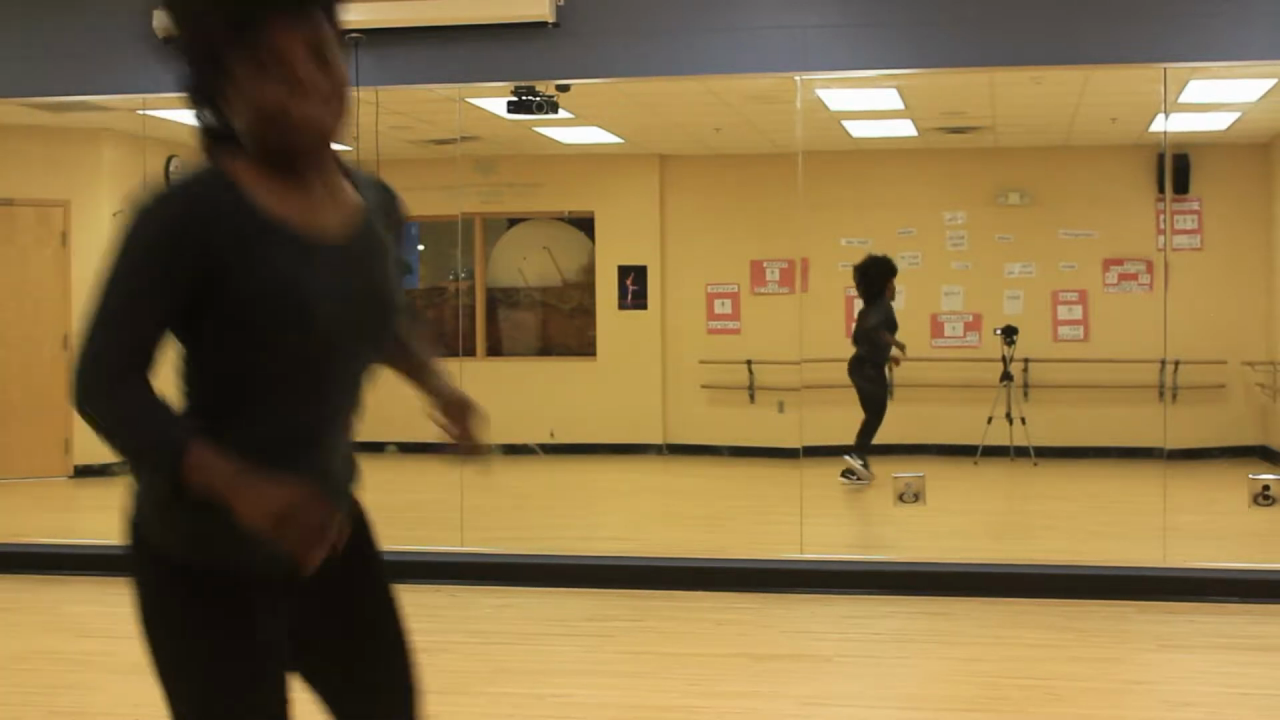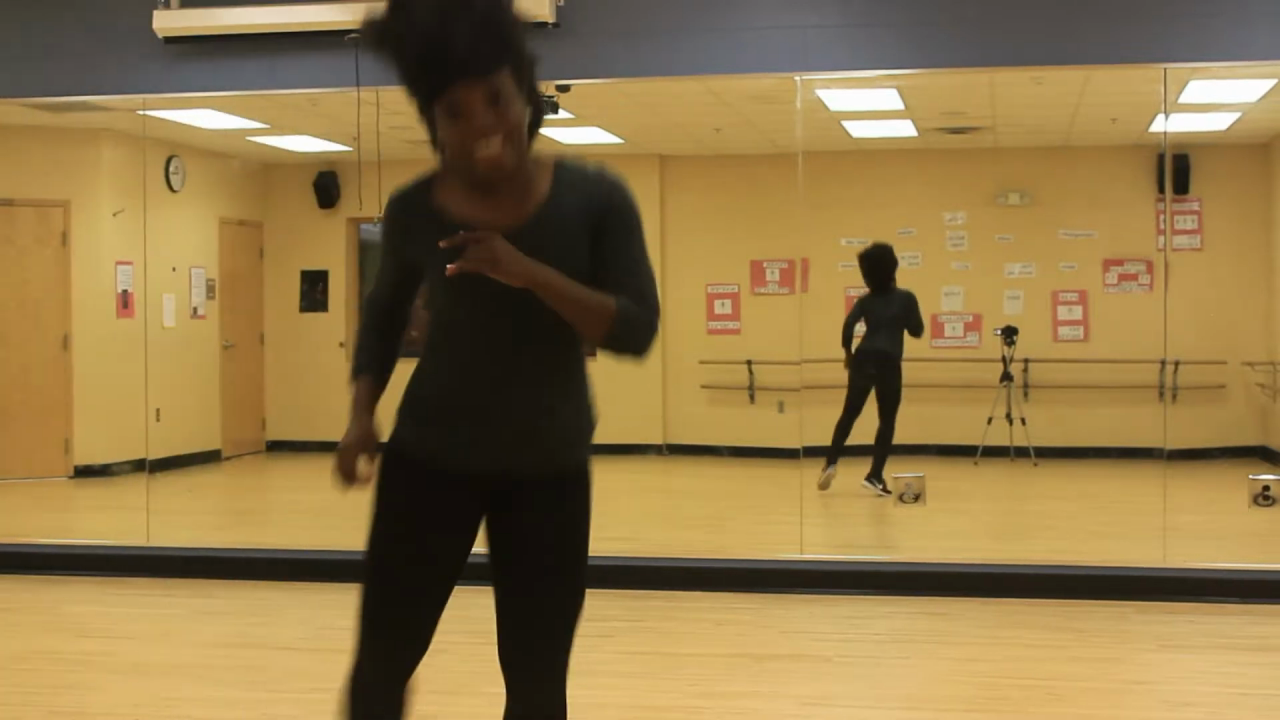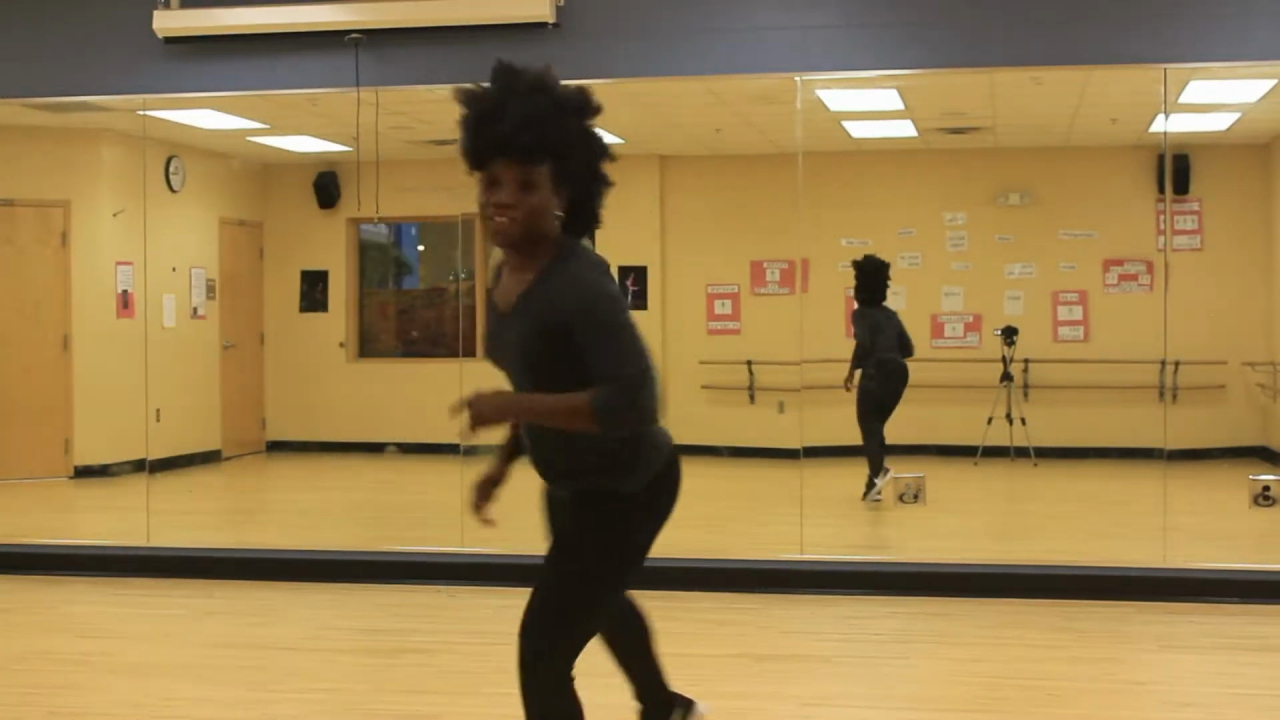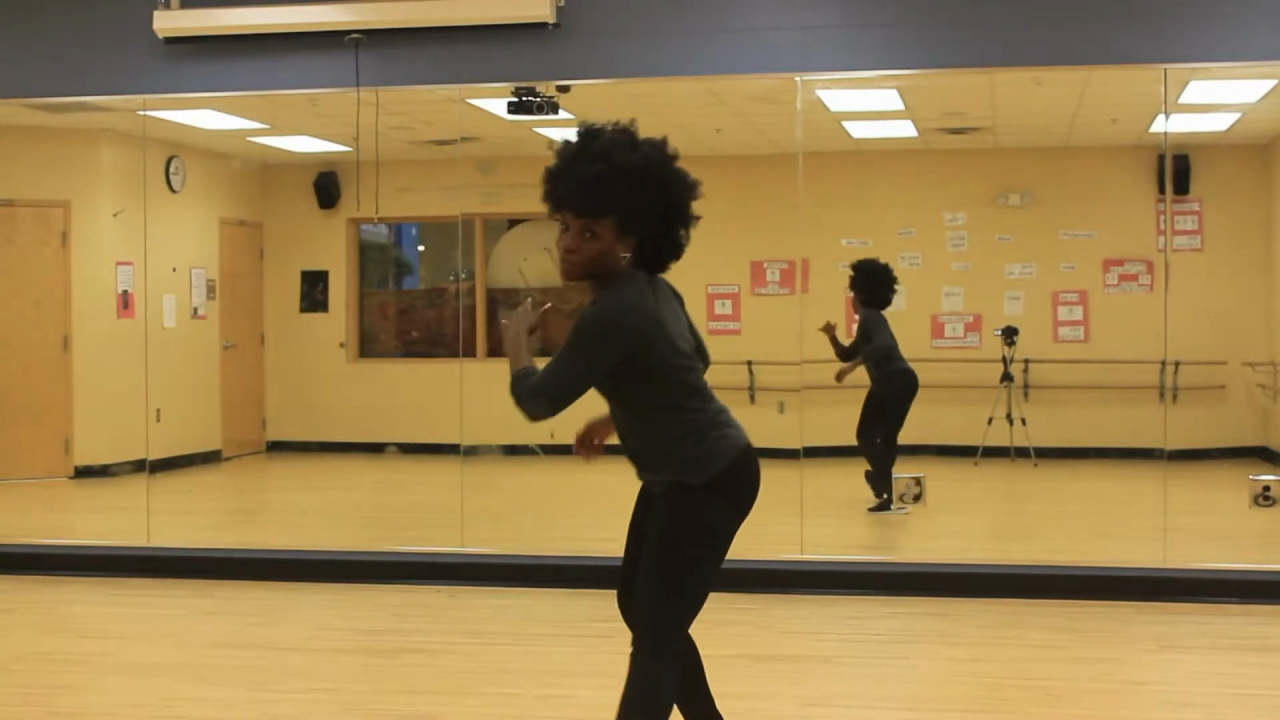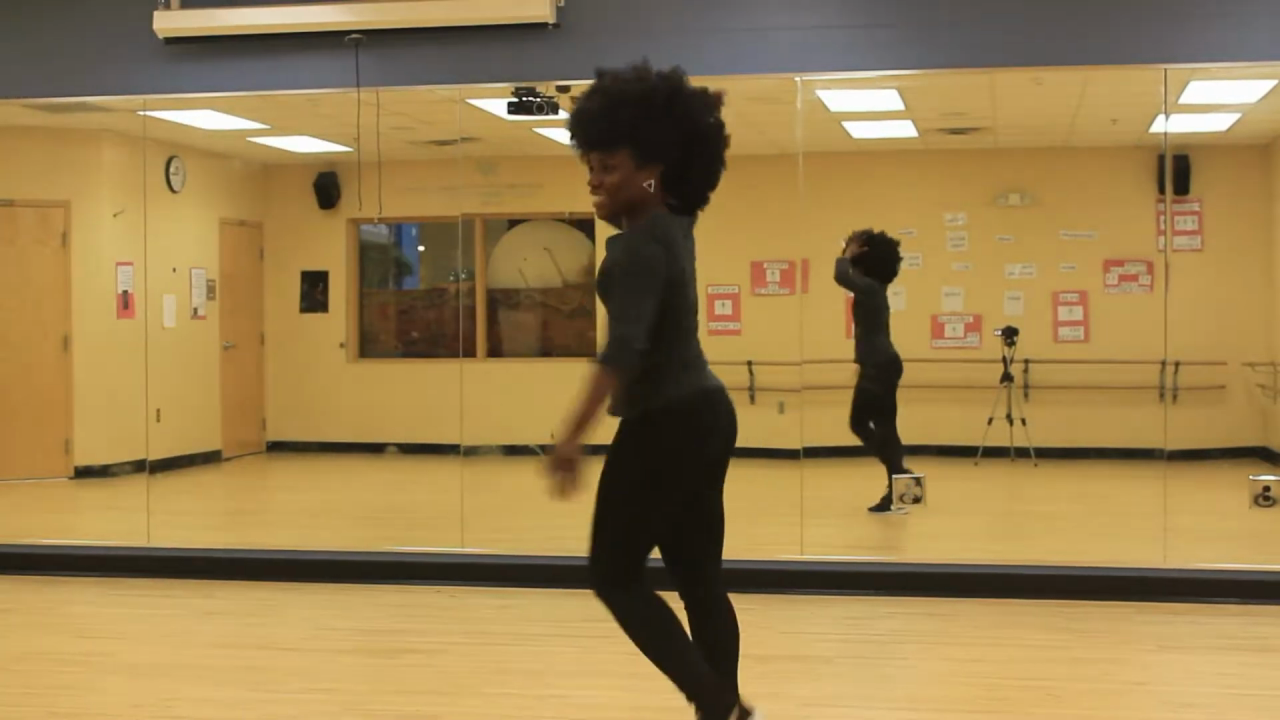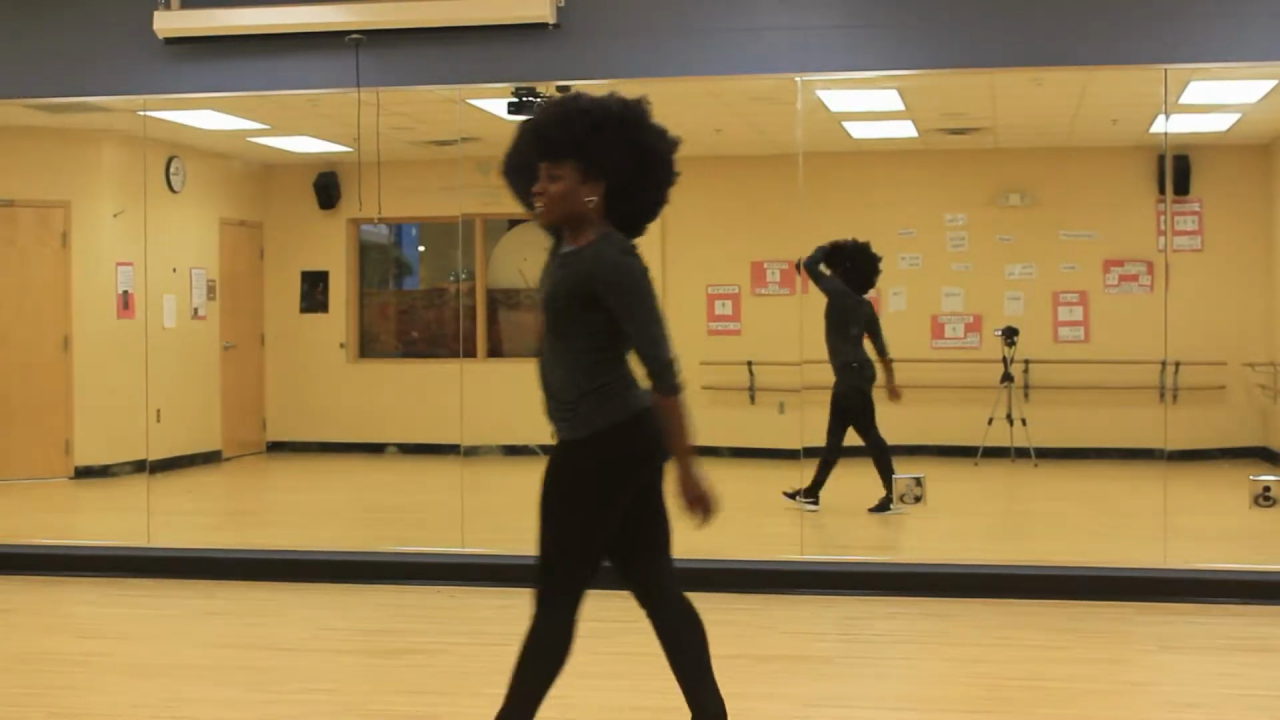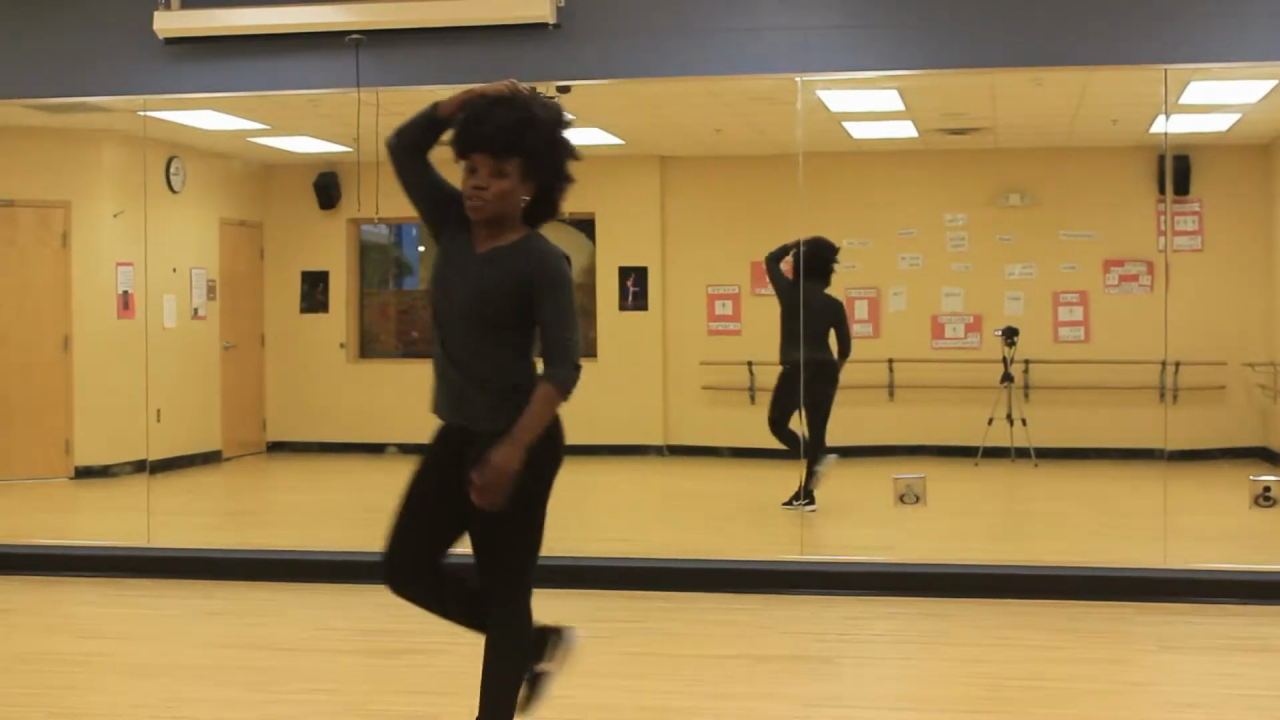
dt=0.4s
person 1, frame 1
left shoulder: (376, 208)
right shoulder: (192, 216)
right elbow: (105, 388)
left wrist: (436, 382)
right wrist: (240, 488)
left hip: (321, 528)
right hip: (208, 558)
person 1, frame 2
left shoulder: (594, 197)
right shoulder: (415, 211)
left elbow: (636, 333)
right elbow: (384, 312)
left wrist: (527, 271)
right wrist: (360, 415)
left hip: (547, 470)
right hip: (430, 459)
right knee: (383, 661)
person 1, frame 3
left shoulder: (579, 284)
right shoulder: (506, 278)
left elbow: (632, 401)
left wrist: (518, 410)
right wrist: (503, 462)
left hip: (627, 486)
right hip: (570, 483)
left knee: (541, 649)
right knee: (598, 600)
person 1, frame 4
left shoulder: (613, 313)
right shoulder: (650, 291)
left elbow: (539, 400)
left wrist: (516, 337)
right wrist: (616, 422)
left hip: (708, 480)
right hip: (687, 475)
left knee: (653, 637)
right knee: (645, 611)
person 1, frame 5
left shoulder: (639, 245)
right shoulder: (666, 226)
left elbow: (625, 345)
left wrist: (573, 435)
left hip: (662, 427)
right hip: (698, 418)
left knee: (613, 575)
right knee: (700, 580)
person 1, frame 6
left shoulder: (609, 259)
right shoulder: (571, 241)
left elbow: (659, 363)
right elbow: (512, 169)
left wrist: (685, 463)
right wrist: (548, 123)
left hip: (601, 444)
right hip: (620, 438)
left knee: (556, 594)
right knee: (657, 588)
person 1, frame 7
left shoulder: (543, 263)
right shoulder: (455, 229)
left elbow: (564, 367)
right elbow: (403, 146)
left wrist: (516, 449)
right wrist: (476, 98)
left hip: (516, 442)
right hip: (458, 437)
left knee: (504, 595)
right knee: (405, 567)
right ankle: (536, 648)
person 2, frame 1
left shoulder: (870, 309)
right shoulder: (882, 307)
right elbow: (869, 329)
left wrist: (886, 355)
right wrist: (893, 341)
left hip: (866, 366)
right hip: (868, 367)
left knee: (874, 413)
right knee: (876, 410)
left ankle: (852, 471)
right ankle: (857, 455)
person 2, frame 2
left shoulder: (865, 301)
right shoulder: (906, 298)
left elbow: (849, 324)
right elbow: (916, 331)
left wrist: (848, 352)
left hip: (864, 359)
right hip: (888, 363)
left knee: (849, 414)
right knee: (887, 420)
left ankle: (832, 463)
right ankle: (875, 476)
person 2, frame 3
left shoulder: (861, 314)
right shoulder: (890, 315)
left elbow: (863, 343)
right elbow: (907, 350)
left wrist: (851, 371)
left hip: (876, 372)
right hip: (899, 373)
left knee: (868, 425)
right knee: (875, 425)
left ankle: (878, 470)
right ankle: (873, 483)
person 2, frame 4
left shoulder: (869, 317)
right shoulder: (871, 318)
left elbow: (884, 346)
right elbow: (846, 355)
left wrist: (852, 366)
right wrist: (832, 337)
left hip: (890, 381)
right hip: (905, 380)
left knee: (867, 437)
right knee: (887, 437)
left ankle: (892, 496)
right ankle: (880, 481)
person 2, frame 5
left shoulder: (870, 288)
right shoulder: (874, 291)
left elbow: (841, 275)
left wrist: (848, 254)
left hip: (877, 367)
right hip: (881, 367)
left knee: (859, 424)
right knee: (884, 427)
left ankle: (899, 478)
person 2, frame 6
left shoulder: (840, 293)
right shoulder: (865, 306)
left elbow: (809, 265)
right elbow: (879, 344)
left wrist: (829, 248)
right wrist: (890, 379)
left hip: (852, 372)
right hip: (858, 371)
left knee: (852, 434)
right knee: (835, 435)
person 2, frame 7
left shoulder: (789, 292)
right shoulder: (834, 305)
left elbow: (772, 260)
right elbow: (845, 346)
left wrist: (796, 246)
right wrist: (835, 372)
left hip: (797, 370)
right hip: (825, 370)
left knee: (778, 423)
right knee: (816, 433)
left ankle: (818, 458)
right ankle: (806, 494)
